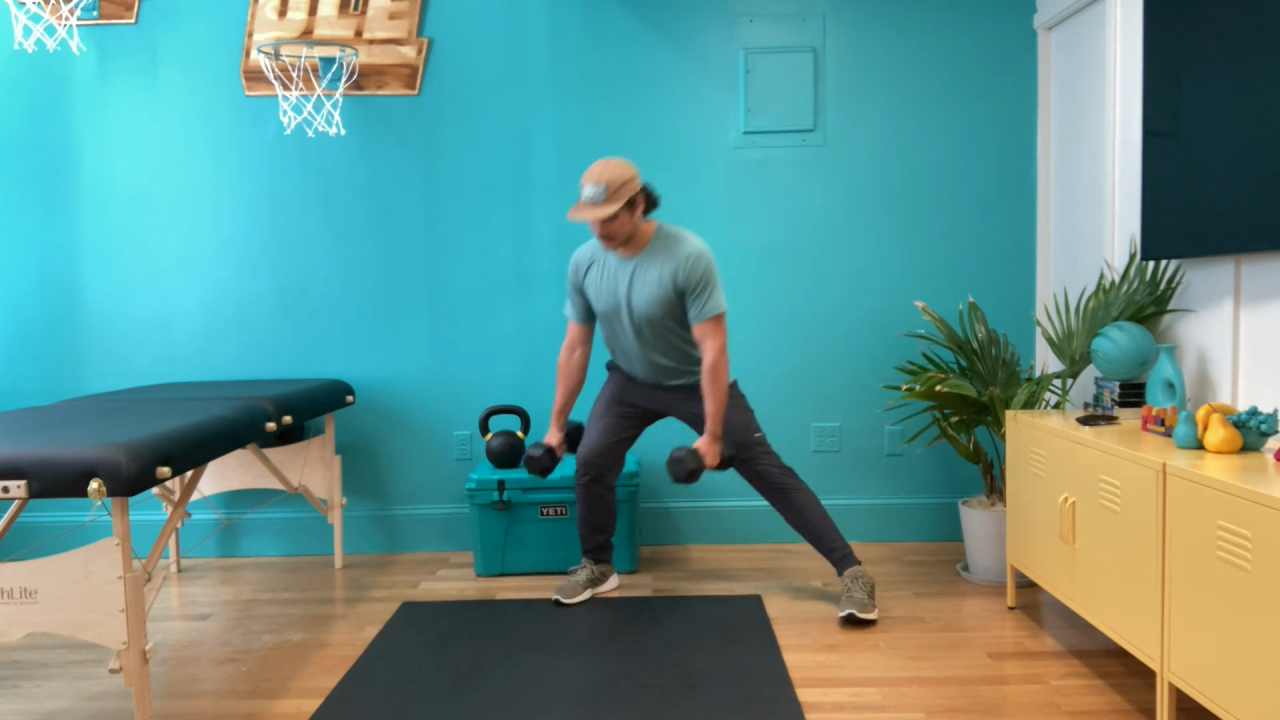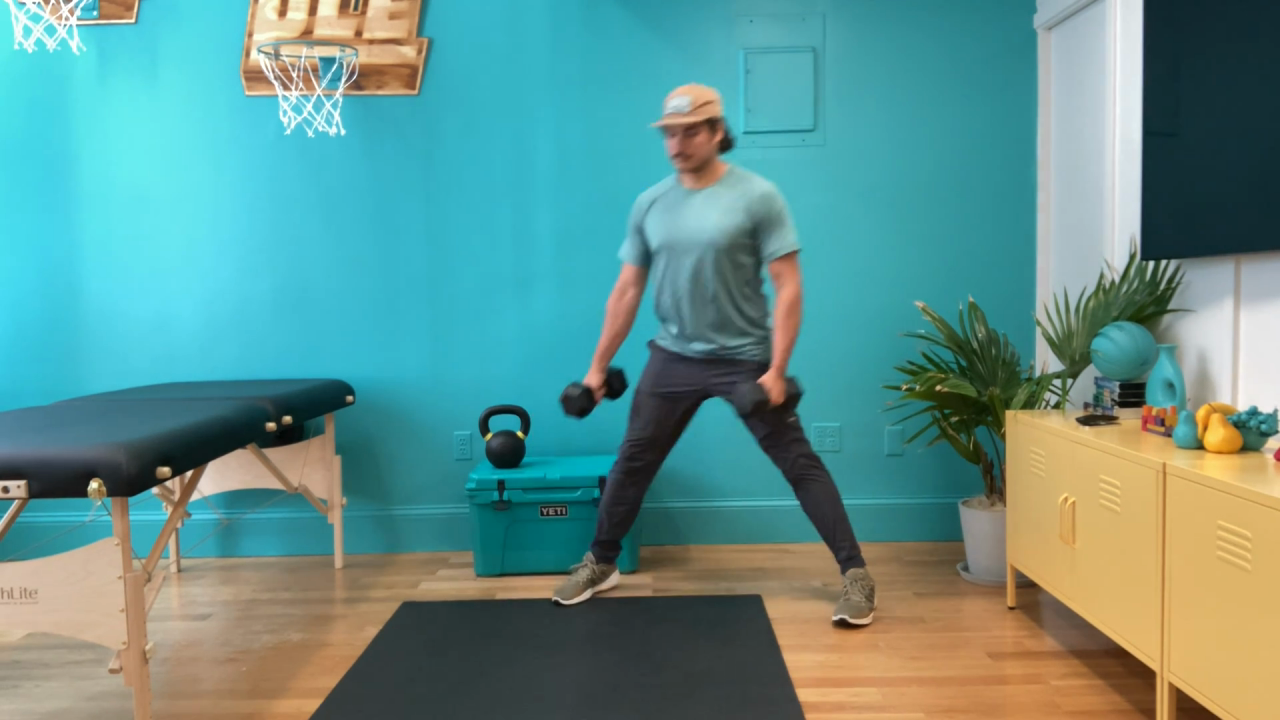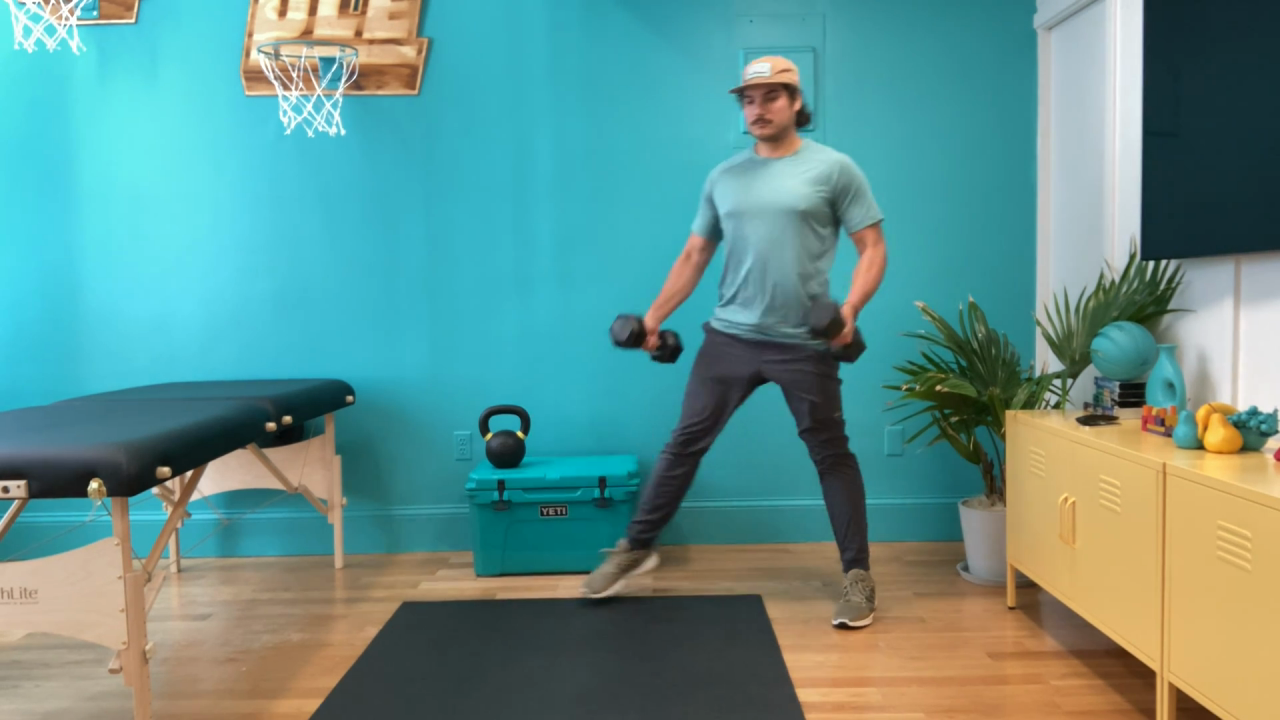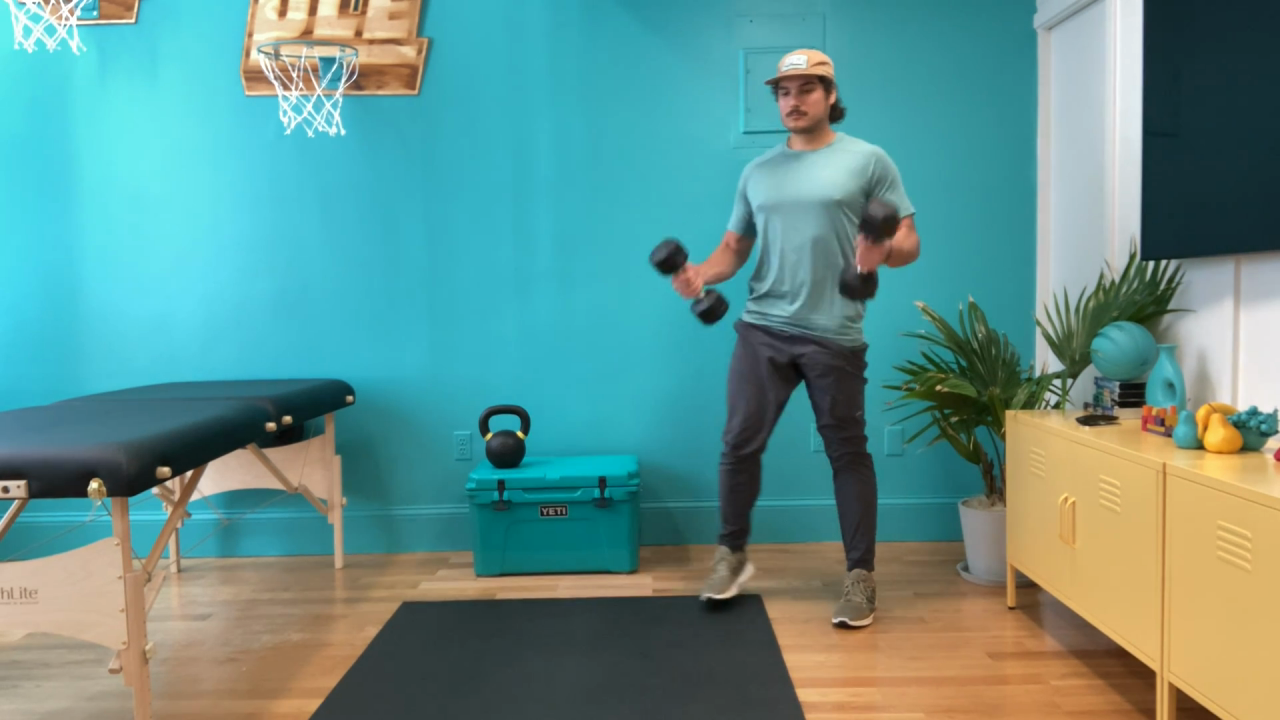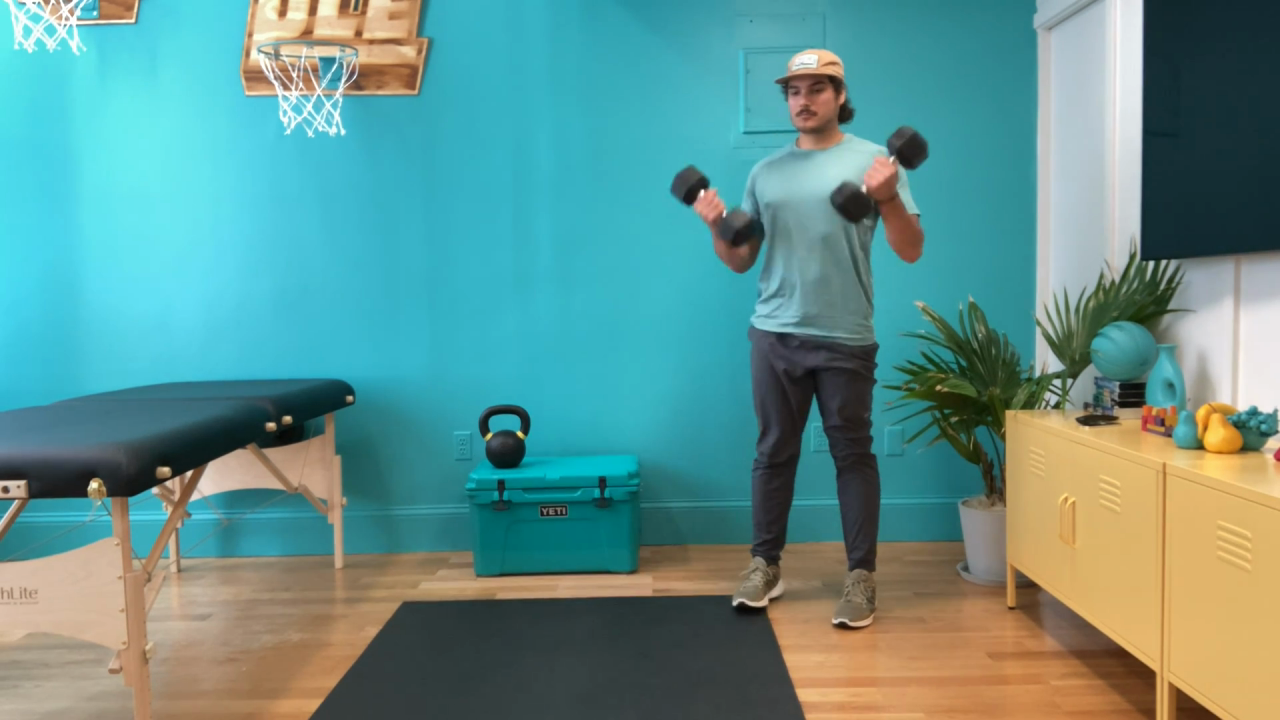
dt=0.2s
person 1, frame 1
left shoulder: (688, 255)
right shoulder: (583, 263)
left elbow: (714, 350)
right elbow: (575, 347)
left wrist: (712, 435)
right wrist: (557, 423)
left hip: (696, 380)
right hip: (631, 381)
left knee: (769, 473)
right knee: (592, 462)
left ankle: (851, 570)
right ankle: (597, 566)
person 1, frame 2
left shoulder: (757, 197)
right shoulder: (649, 203)
left elbow: (788, 288)
right elbow: (628, 288)
left wrist: (777, 370)
right wrist: (598, 365)
left hip: (744, 355)
right hip: (673, 355)
left knee: (798, 460)
right knee: (635, 455)
left ankle: (855, 572)
right ankle: (600, 562)
person 1, frame 3
left shoulder: (835, 169)
right shoulder: (724, 176)
left elbow: (873, 249)
right elbow: (694, 255)
left wrist: (850, 309)
right wrist: (654, 318)
left hip: (804, 343)
right hip: (729, 335)
left knee: (831, 454)
right knee: (686, 441)
left ankle: (857, 574)
right ankle: (635, 548)
person 1, frame 4
left shoulder: (868, 160)
right shoulder: (757, 171)
left elbow: (908, 240)
right elbow: (734, 247)
left wrist: (884, 251)
right wrist: (700, 274)
left hip: (835, 337)
right hip: (763, 330)
left knee: (847, 454)
right knee: (739, 443)
left ankle: (860, 575)
right ankle: (732, 554)
person 1, frame 5
left shoulder: (872, 160)
right shoulder: (765, 171)
left elbow: (913, 250)
right elbow: (741, 258)
left wrist: (888, 198)
right wrist: (718, 226)
left hip: (846, 339)
right hip: (774, 335)
left knee: (853, 454)
right knee: (773, 453)
left ankle: (861, 575)
right ankle: (766, 565)
